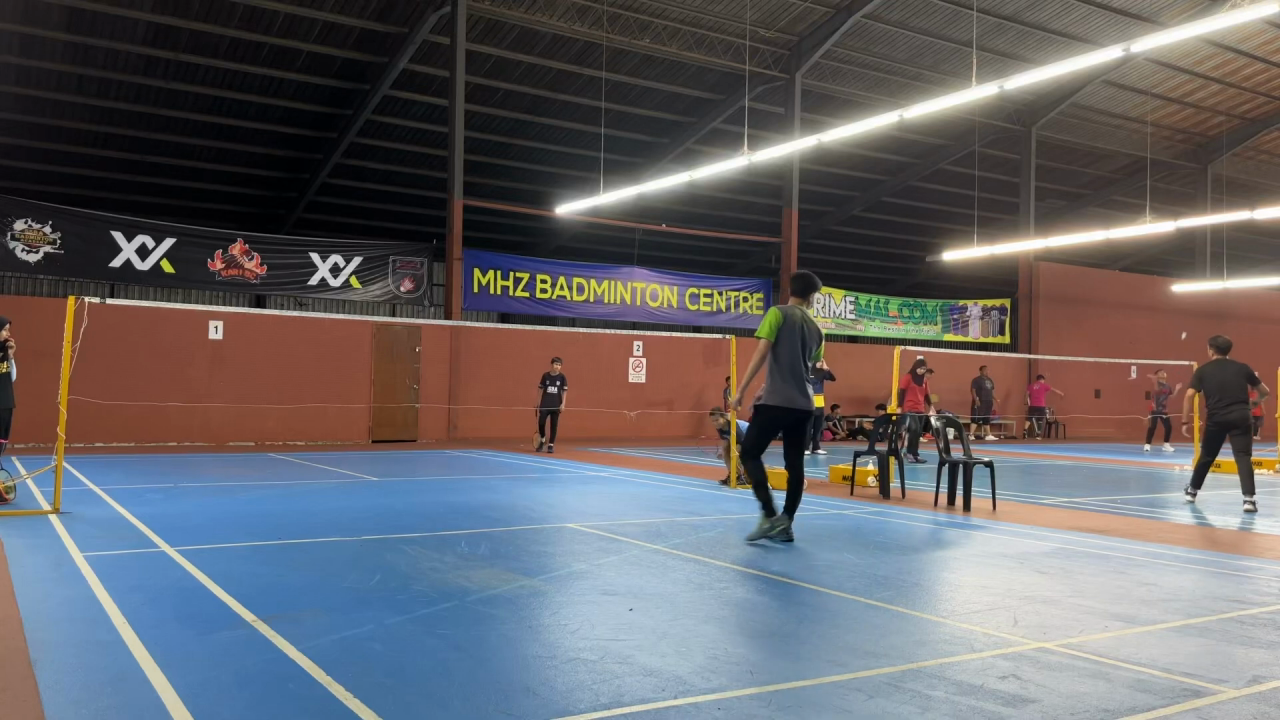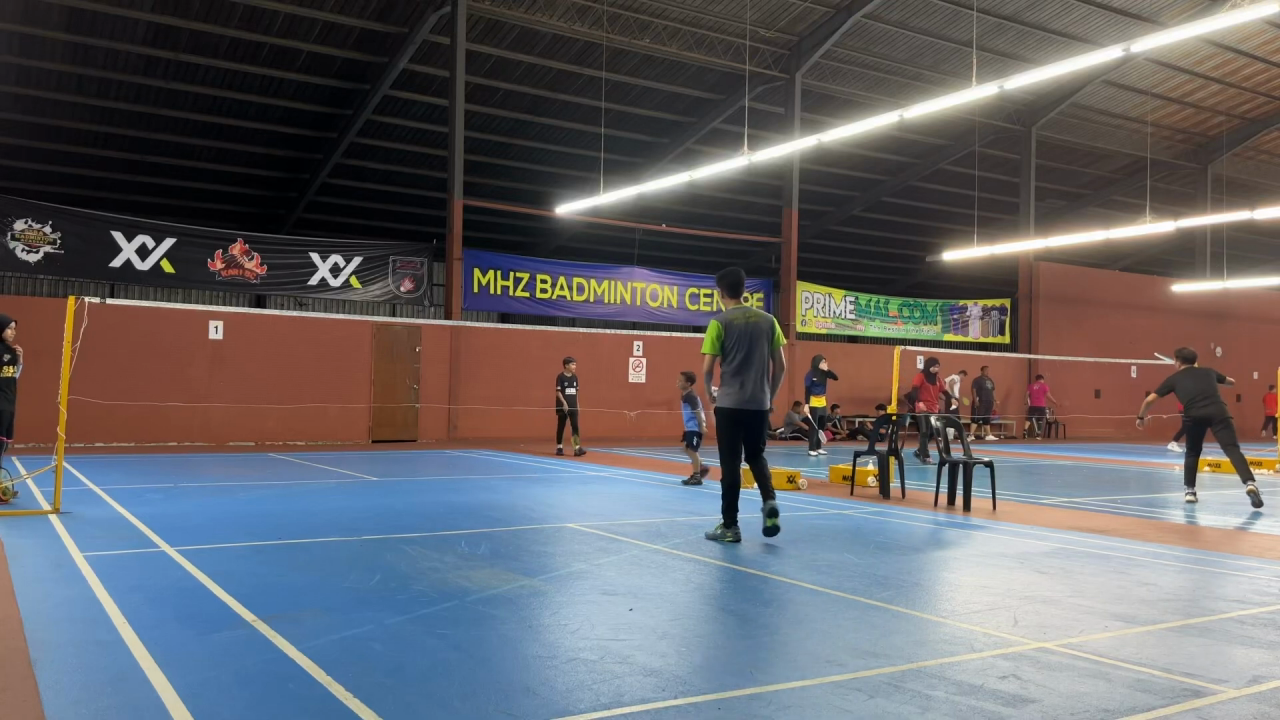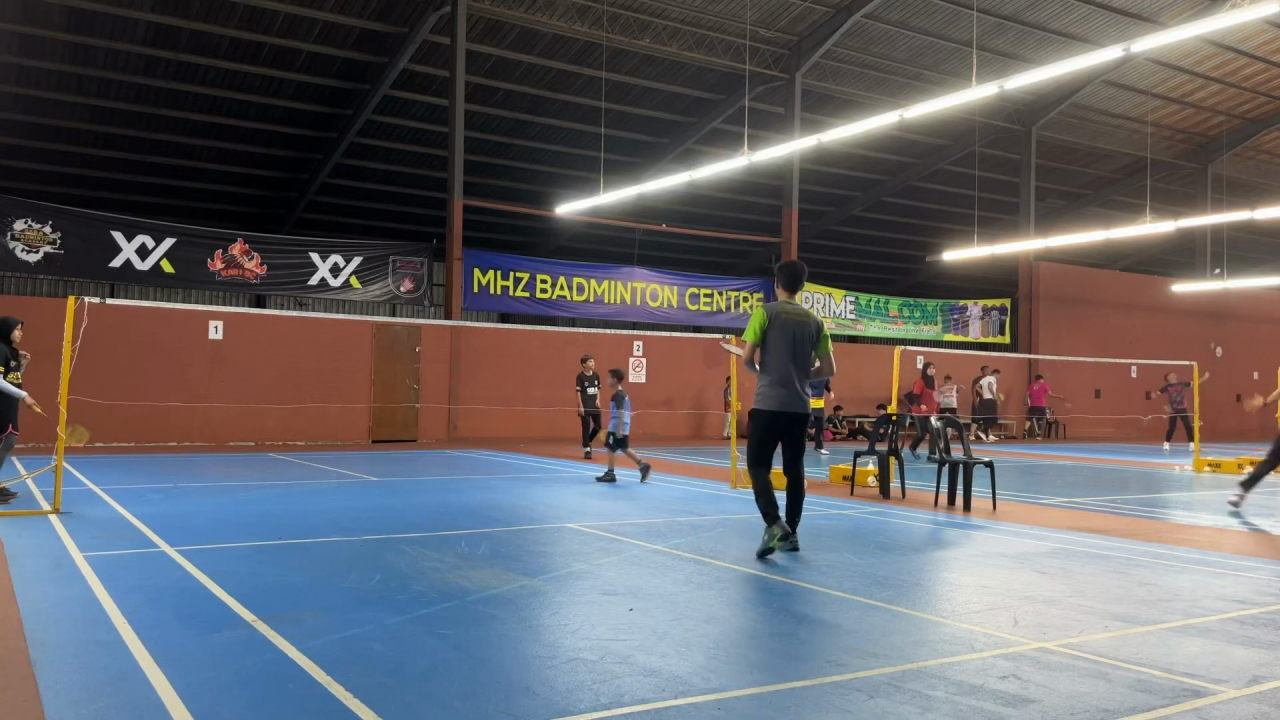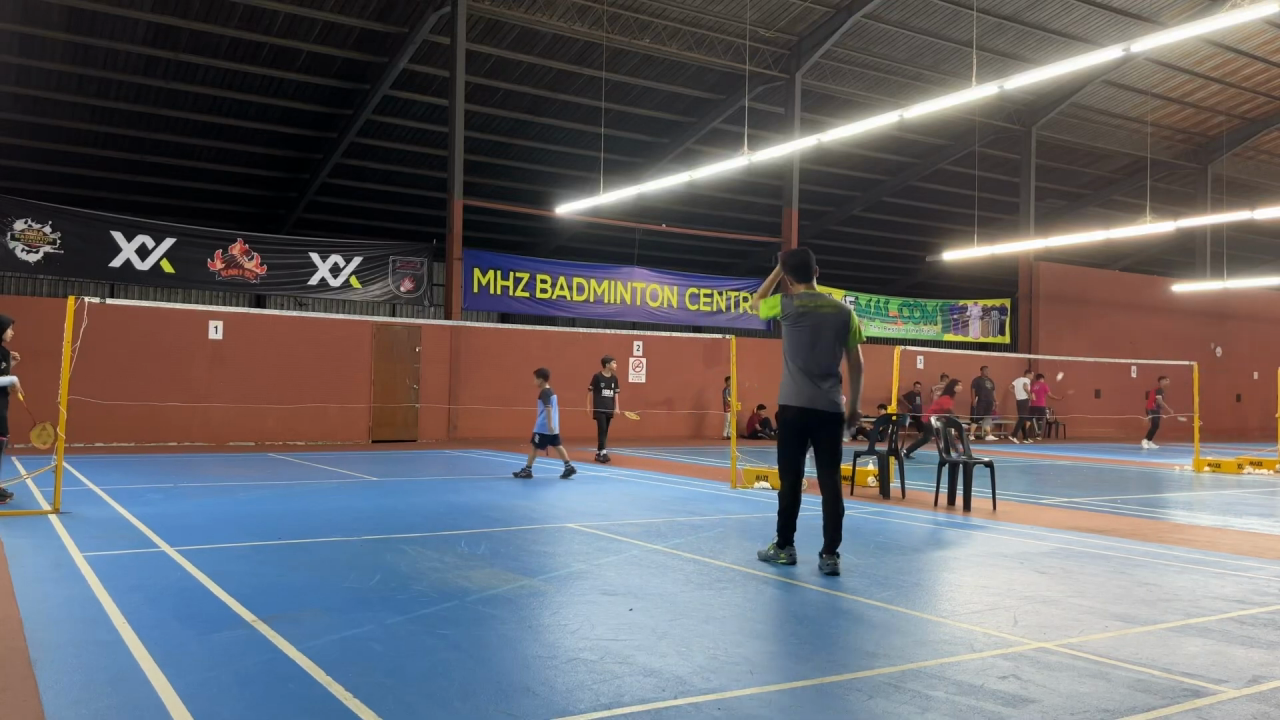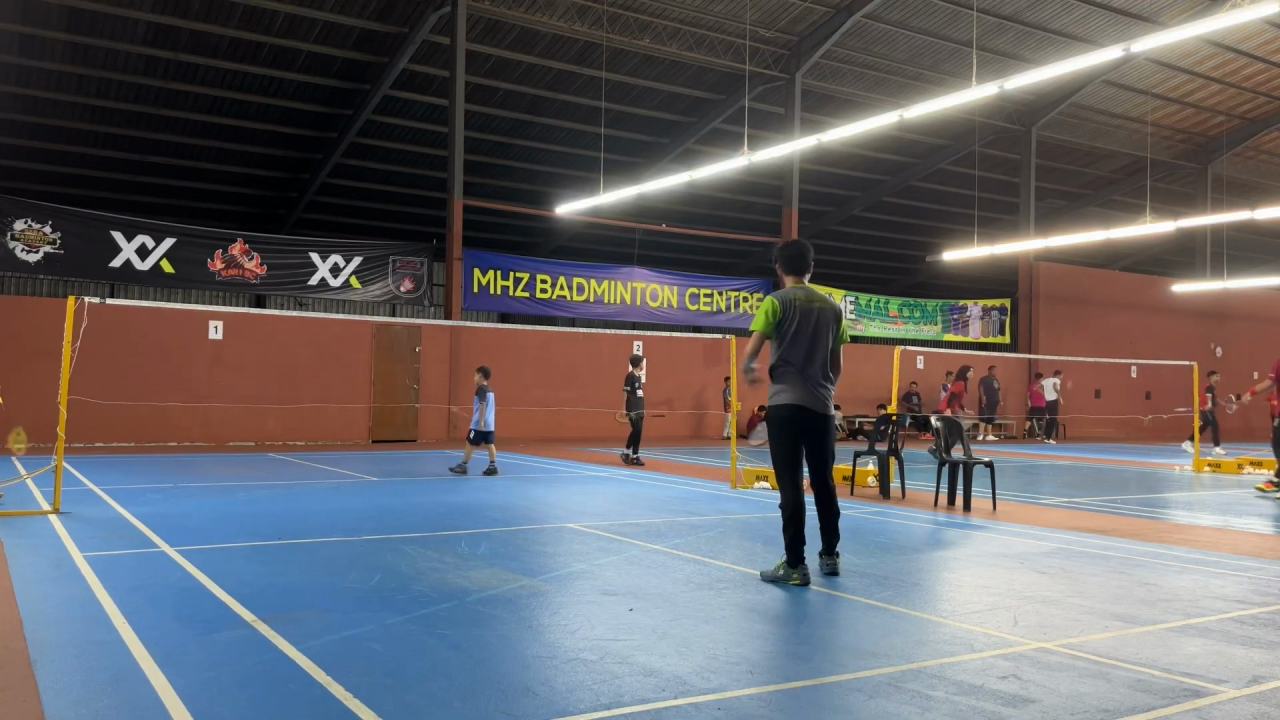
dt=1s
person 1, frame 1
left shoulder: (778, 314)
right shoulder: (816, 328)
left elbow: (761, 354)
left wrist: (740, 390)
left hip: (777, 402)
right hip: (805, 405)
left knee: (749, 454)
right knee: (795, 465)
left ankle: (771, 515)
right ankle: (784, 523)
person 1, frame 2
left shoulder: (719, 322)
right shoulder: (767, 320)
left elbow: (707, 369)
right elbow: (780, 366)
left wrist: (711, 391)
left hip: (730, 404)
right hip: (759, 404)
left knee: (730, 465)
right knee: (757, 458)
left ankle: (730, 526)
right ankle: (769, 502)
person 1, frame 3
left shoulder: (765, 312)
right shoulder: (814, 321)
left elbow: (746, 357)
right elbow: (828, 370)
left hip: (768, 404)
right hip: (800, 407)
left knee: (758, 467)
right knee: (794, 470)
left ankle: (775, 525)
right ankle: (790, 533)
person 1, frame 4
left shoulder: (786, 304)
right shoulder: (842, 311)
left elbow: (756, 302)
right elbow: (856, 365)
left wrist: (778, 269)
right wrist: (854, 404)
left hip: (795, 406)
right hip: (831, 408)
left knee: (790, 479)
right knee: (830, 481)
left ankle: (784, 546)
right ankle: (830, 554)
person 1, frame 5
left shoulder: (776, 302)
right shoulder: (832, 308)
left elbow: (752, 350)
right elbow: (836, 366)
left wrist: (749, 368)
left hip: (786, 405)
right hip: (821, 408)
left knee: (791, 486)
right knee: (824, 483)
left ankle: (795, 564)
right ankle: (829, 555)
